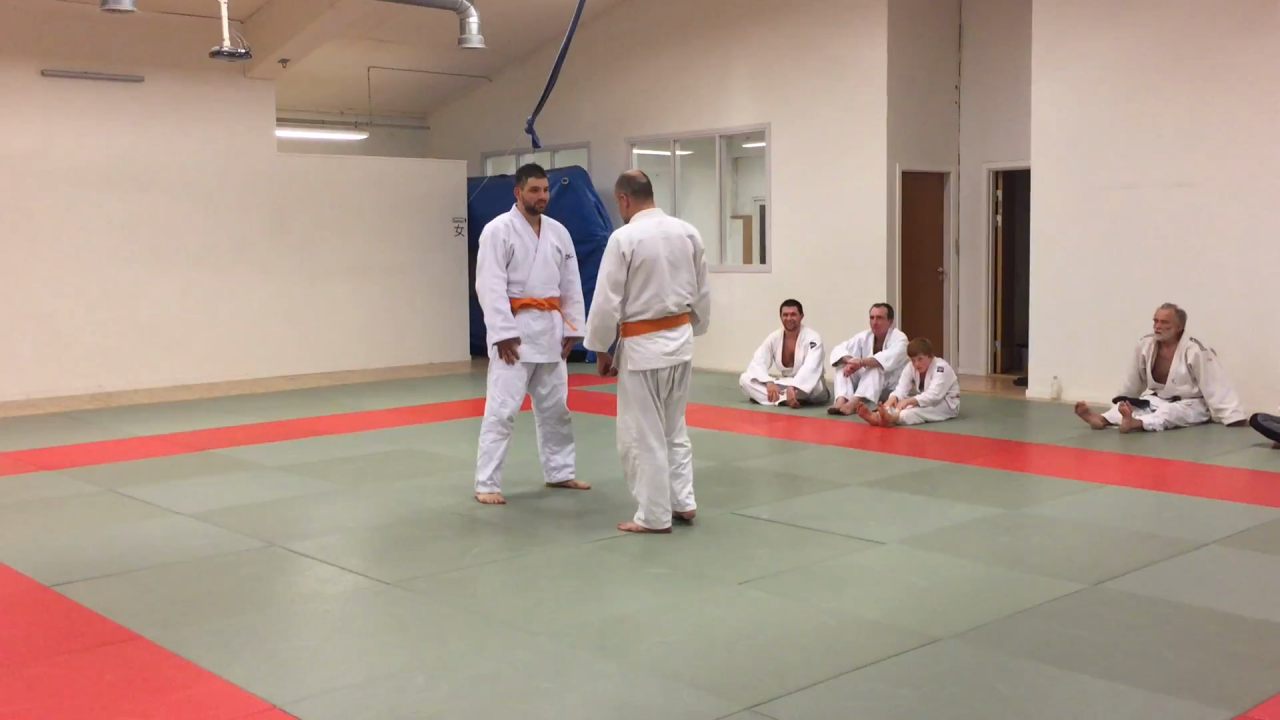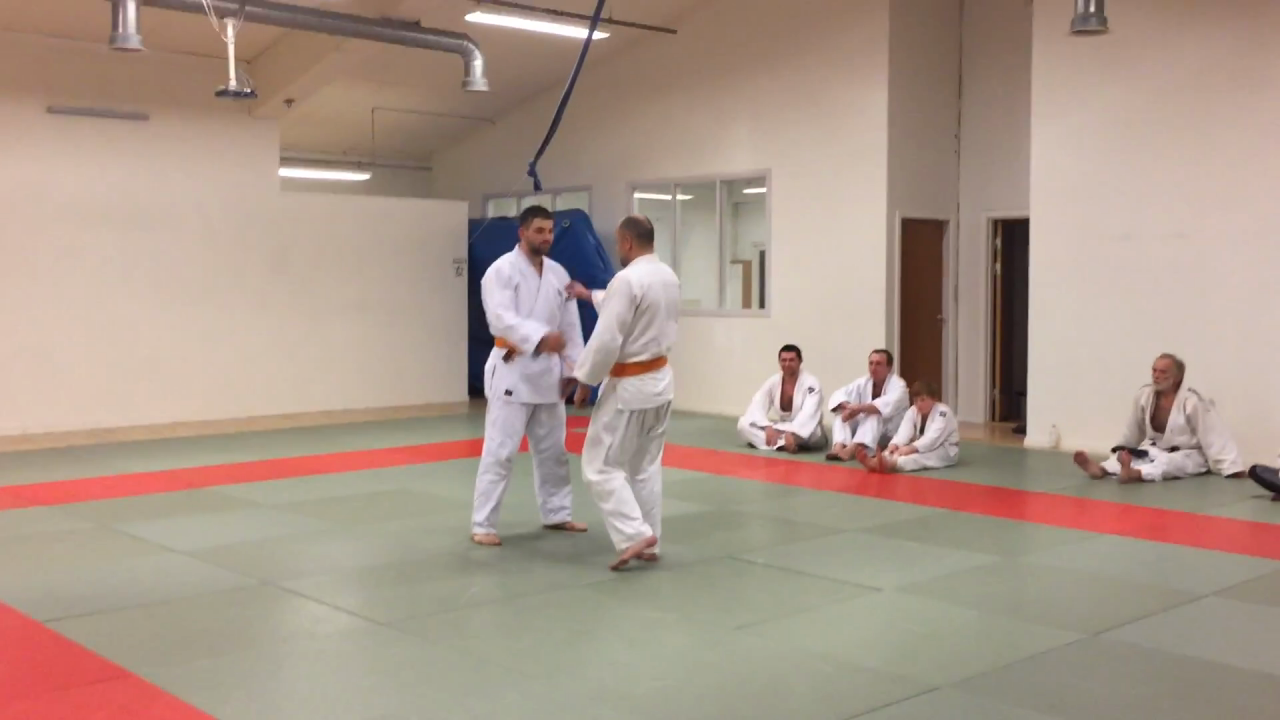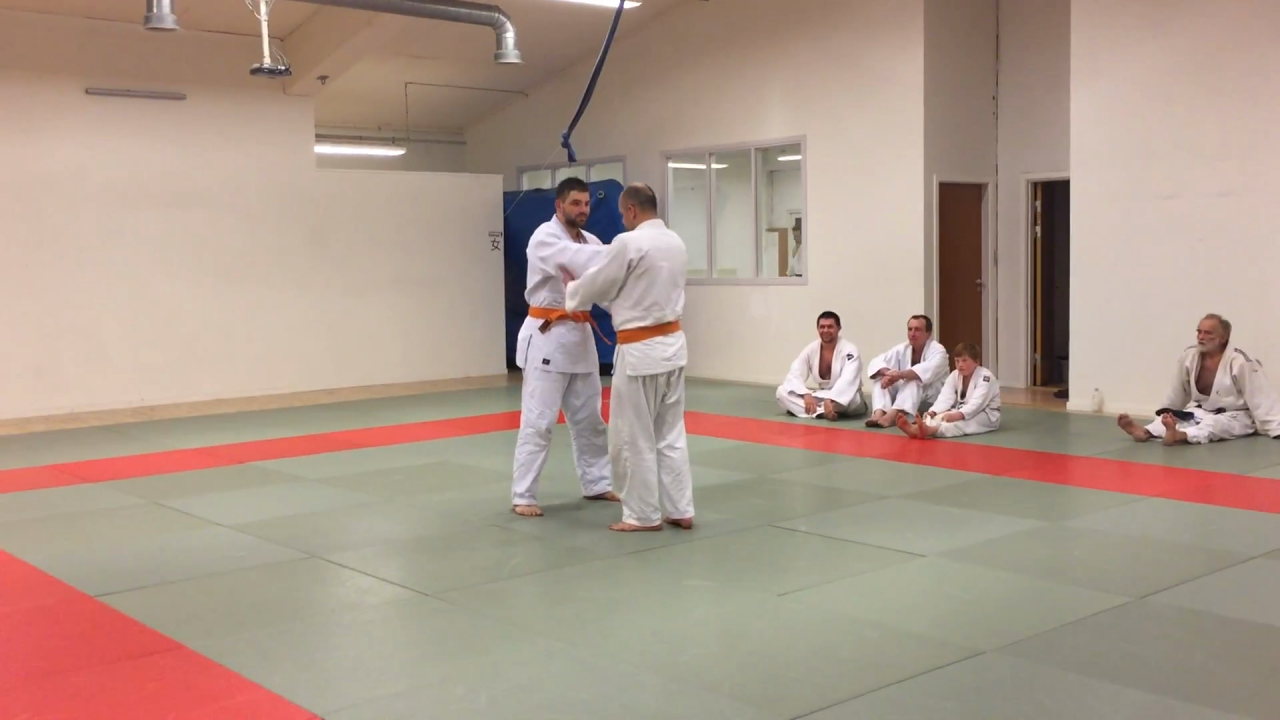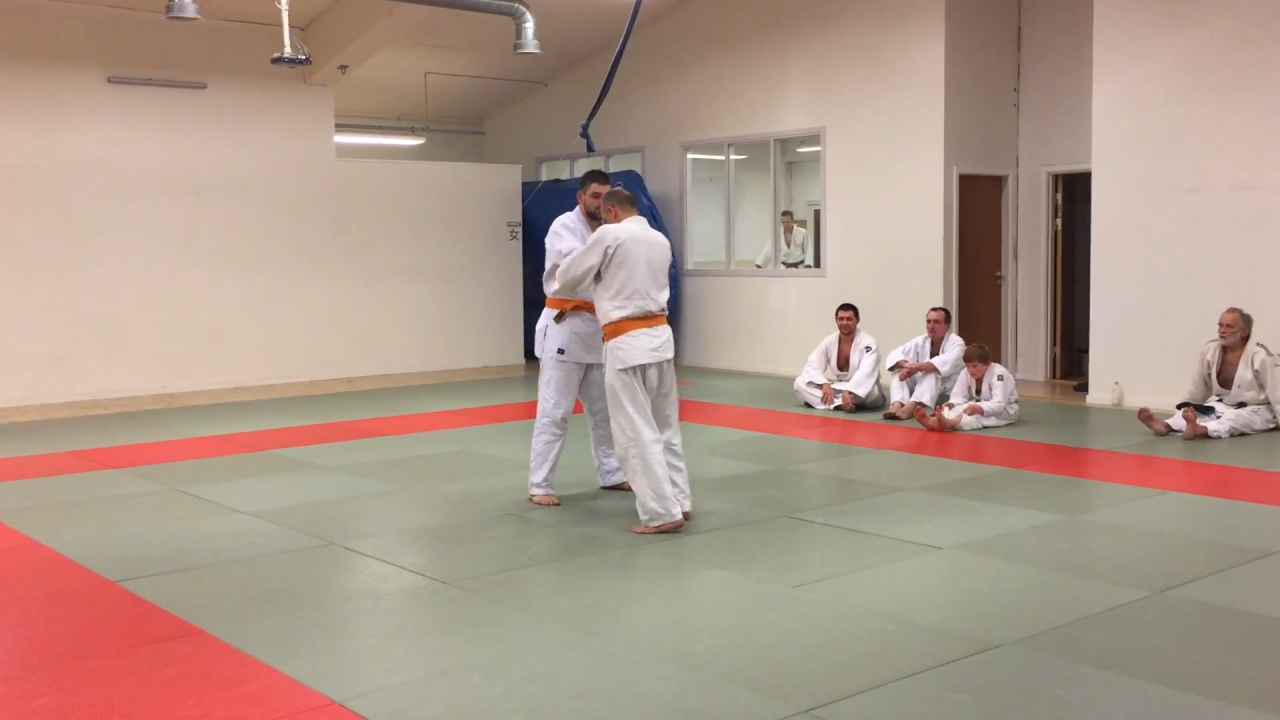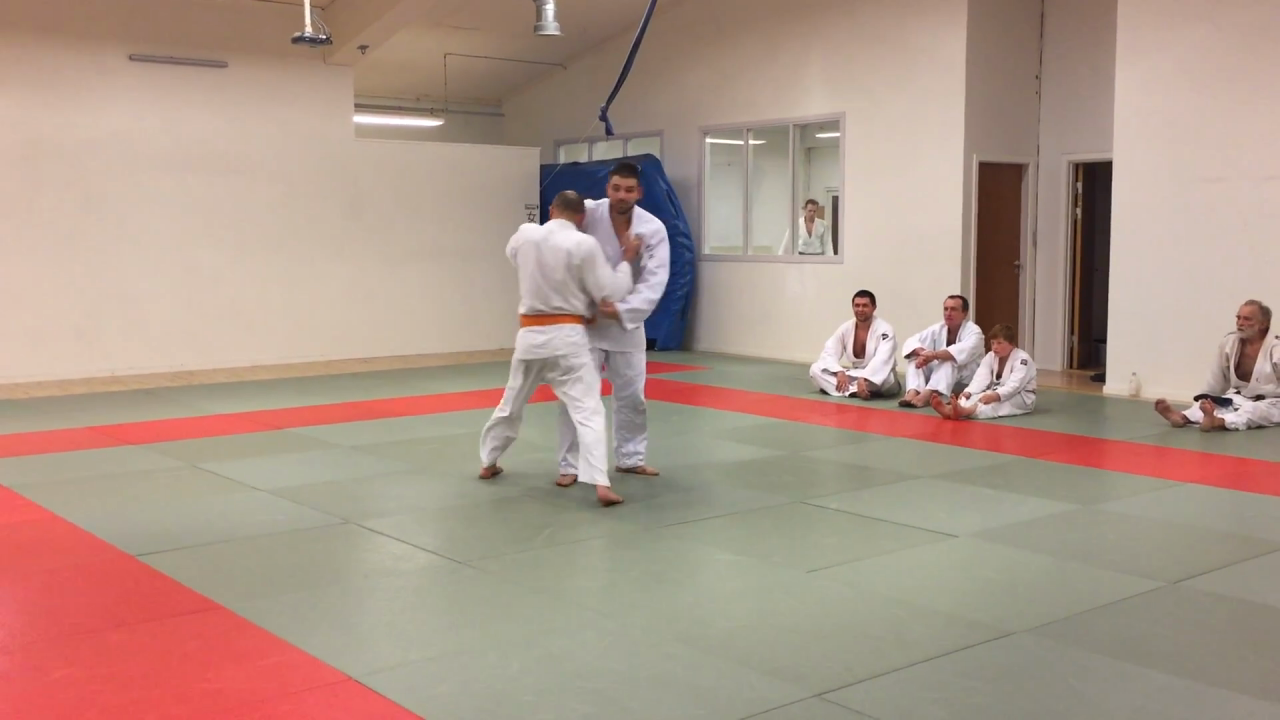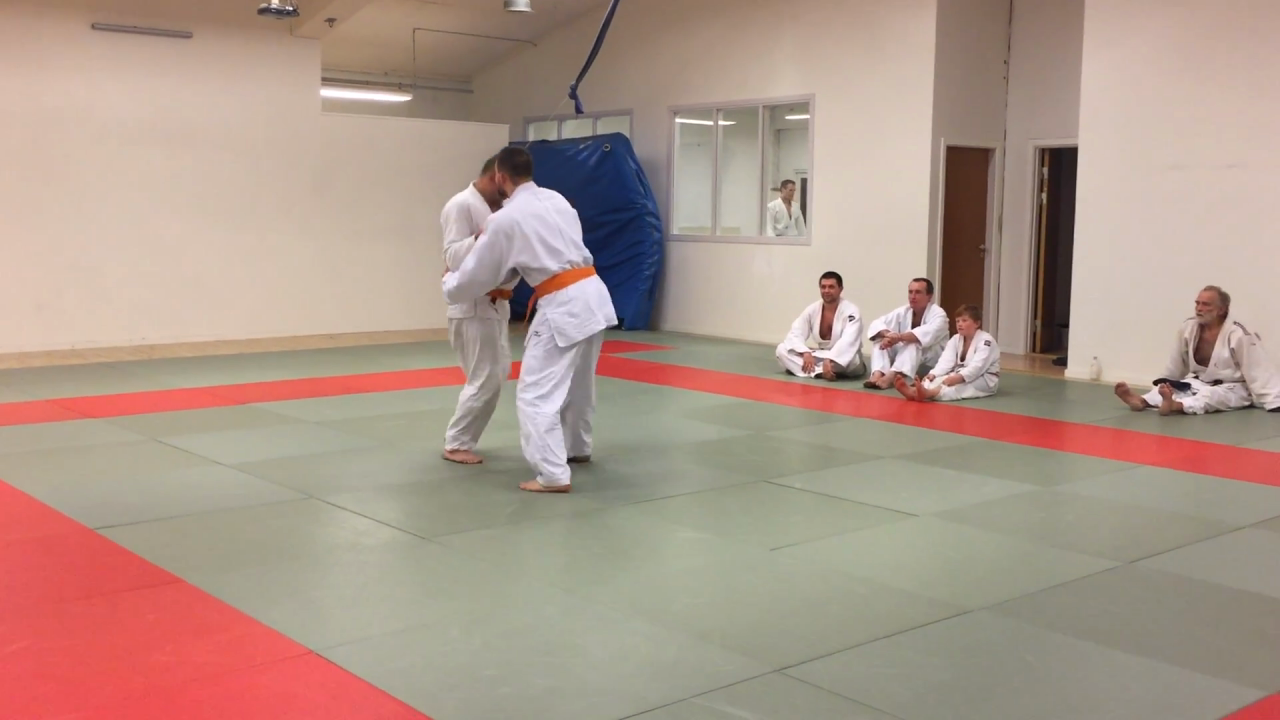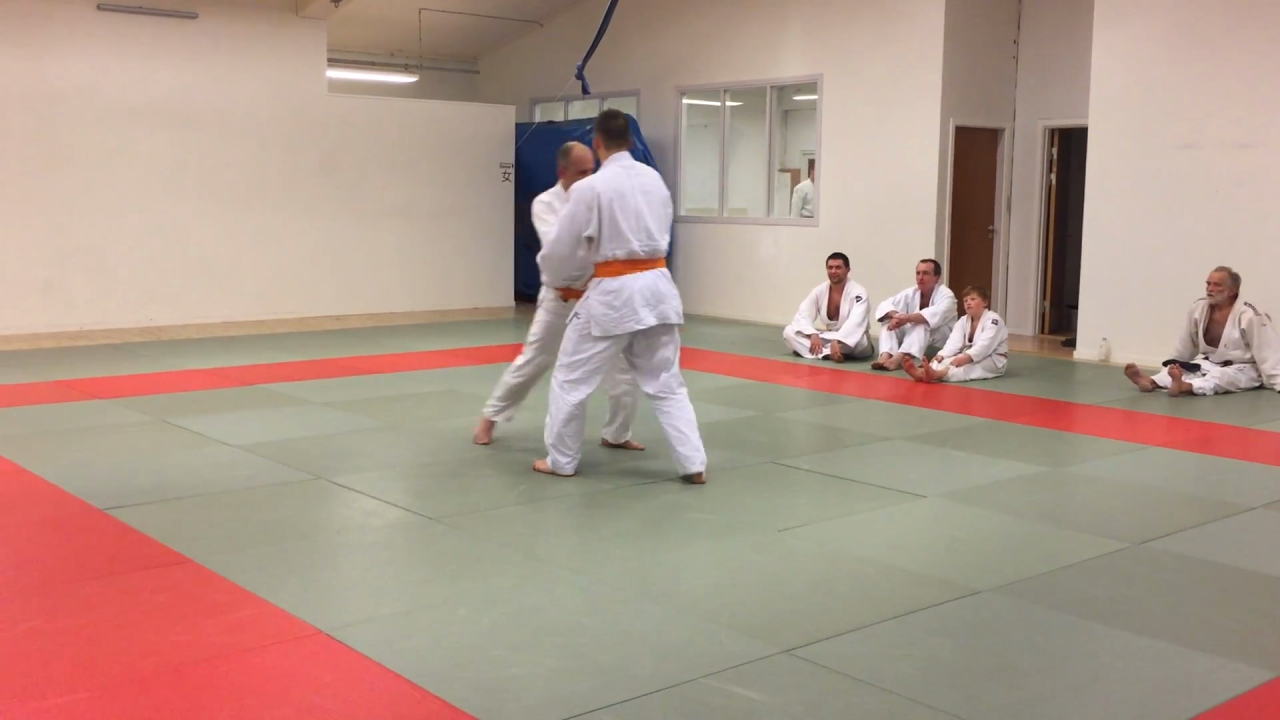
dt=0.7s
person 1, frame 1
left shoulder: (557, 231)
right shoulder: (498, 230)
left elbow: (570, 284)
right elbow: (490, 286)
left wrist: (572, 328)
right wrist: (503, 332)
left hip: (550, 328)
right hip: (514, 329)
left knee: (555, 407)
right knee: (502, 409)
left ankle: (559, 472)
right ankle: (486, 483)
person 1, frame 2
left shoulder: (558, 273)
right shoulder: (502, 269)
left elbow: (571, 326)
right elbow: (502, 317)
left wrist: (574, 369)
right wrist: (538, 339)
left hip: (549, 371)
right hip: (513, 368)
left knee: (553, 448)
right knee: (500, 450)
left ankle: (556, 514)
right ankle: (483, 524)
person 1, frame 3
left shoulder: (589, 241)
right shoulder: (544, 237)
right elbow: (570, 258)
right wrist: (609, 254)
left hip: (580, 336)
right hip: (546, 337)
left knee: (589, 418)
right knee: (538, 421)
left ankle: (597, 484)
right ankle: (523, 496)
person 1, frame 4
right shoulder: (564, 226)
left hip: (598, 327)
right hip: (564, 326)
left knee: (606, 408)
right knee: (555, 410)
left ankle: (613, 474)
right ankle: (540, 485)
person 1, frame 5
left shoulder: (654, 229)
right shoulder: (588, 213)
left elbow: (654, 282)
left wrist: (620, 310)
left hip: (625, 319)
left knee: (631, 395)
left ankle: (630, 458)
right ankle: (569, 464)
person 1, frame 6
left shoulder: (505, 220)
right shoulder: (556, 199)
left elbow: (478, 275)
left wrist: (449, 285)
left hip: (564, 305)
right hip: (591, 294)
left knee: (537, 392)
right knee: (578, 384)
left ankle: (552, 475)
right ankle: (577, 448)
person 1, frame 7
left shoulder: (590, 188)
right shoulder: (654, 178)
left elbow: (562, 250)
left wrist: (551, 273)
left hip: (614, 292)
right hip: (657, 287)
left knee: (571, 378)
right knee: (666, 383)
left ankle: (561, 460)
right ankle: (693, 463)
person 2, frame 1
left shoulder: (624, 238)
right shoulder: (687, 232)
left elbow: (607, 301)
right elbow: (701, 291)
left wrist: (601, 350)
left hip: (642, 345)
right hip: (680, 338)
left knee: (642, 435)
right knee: (674, 428)
left ankle: (654, 517)
right ankle: (683, 502)
person 2, frame 2
left shoulder: (628, 279)
right shoulder: (668, 276)
left elbow: (607, 339)
left wrist: (583, 381)
right wrist: (591, 295)
left hip: (629, 384)
right hip: (660, 379)
left knee: (599, 465)
right knee: (646, 466)
left ankle: (636, 534)
right ankle: (647, 542)
person 2, frame 3
left shoulder: (628, 243)
right shoulder: (676, 242)
left elbow: (596, 286)
left wrist: (571, 287)
left hip: (640, 351)
right hip: (672, 343)
left knee: (633, 438)
right knee: (671, 435)
left ankle: (643, 515)
right ankle: (680, 510)
person 2, frame 4
left shoulder: (609, 235)
right shoulder: (661, 241)
left elbow: (569, 278)
left wrist: (561, 274)
right wrist: (603, 279)
left hip: (627, 344)
right hip: (660, 336)
left knee: (637, 433)
right knee: (665, 429)
left ankle: (663, 514)
right ankle: (679, 502)
person 2, frame 5
left shoulder: (525, 234)
right shoulder: (584, 244)
right elbow: (612, 293)
right wrist: (627, 259)
left hip: (531, 335)
right hip: (568, 336)
left knee: (512, 404)
right knee: (588, 410)
left ankle: (488, 462)
right ankle: (601, 483)
person 2, frame 6
left shoulder: (499, 203)
right shoulder: (460, 207)
right elbow: (454, 258)
left hip: (496, 304)
right hip: (473, 307)
left knee: (496, 374)
right knee: (487, 380)
left ankle: (463, 434)
right ankle: (456, 445)
person 2, frame 7
right shoulder: (545, 203)
right hip: (561, 301)
left knee: (622, 368)
right knee: (531, 364)
left ankle: (617, 434)
right ankle: (490, 417)
